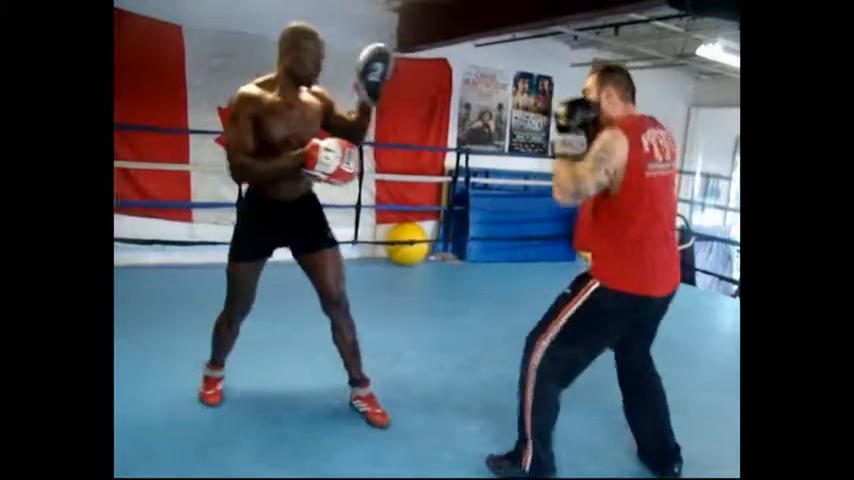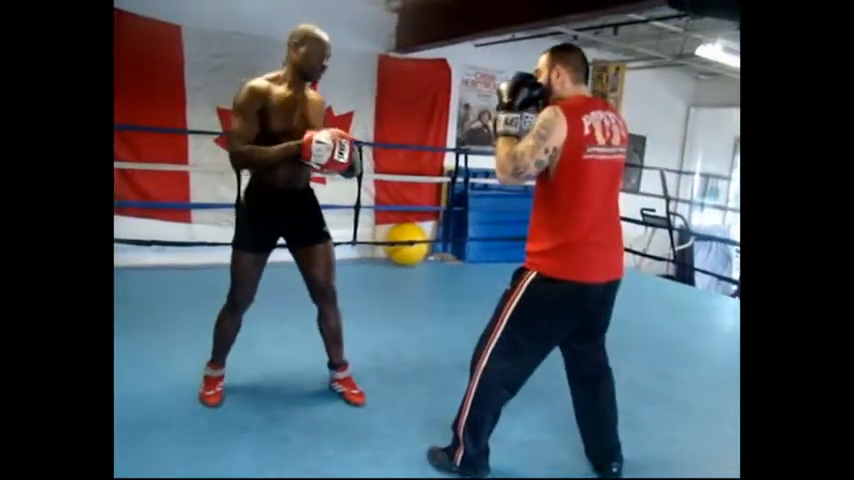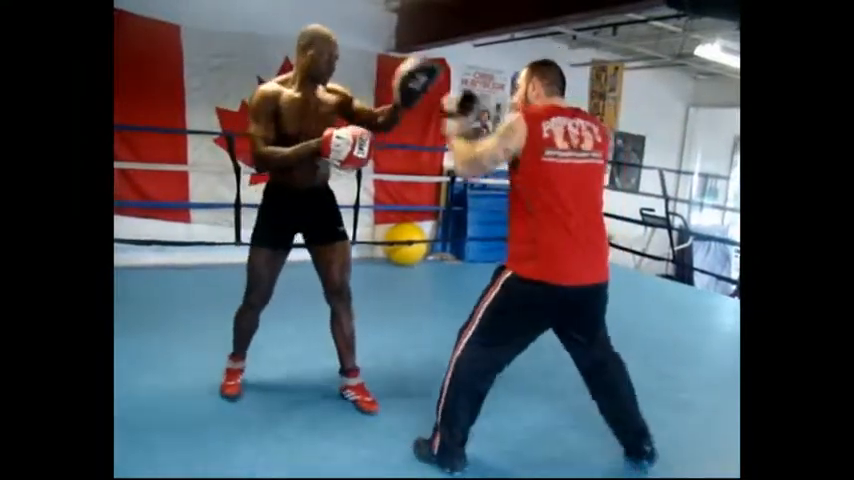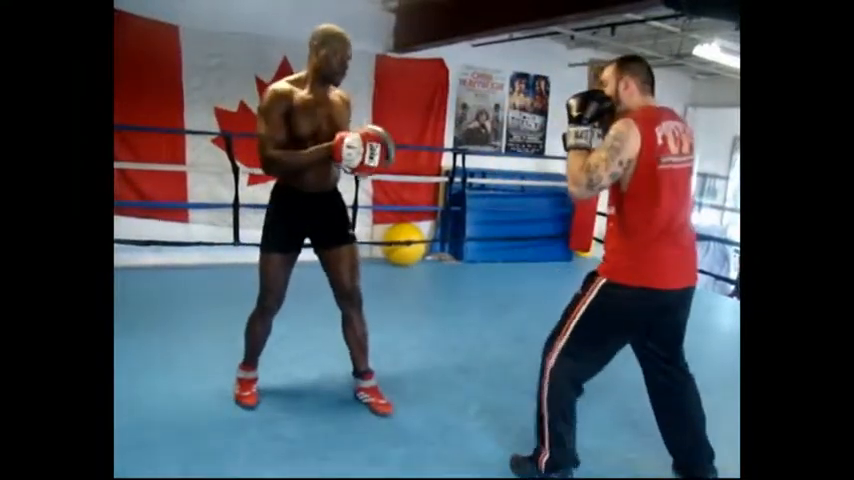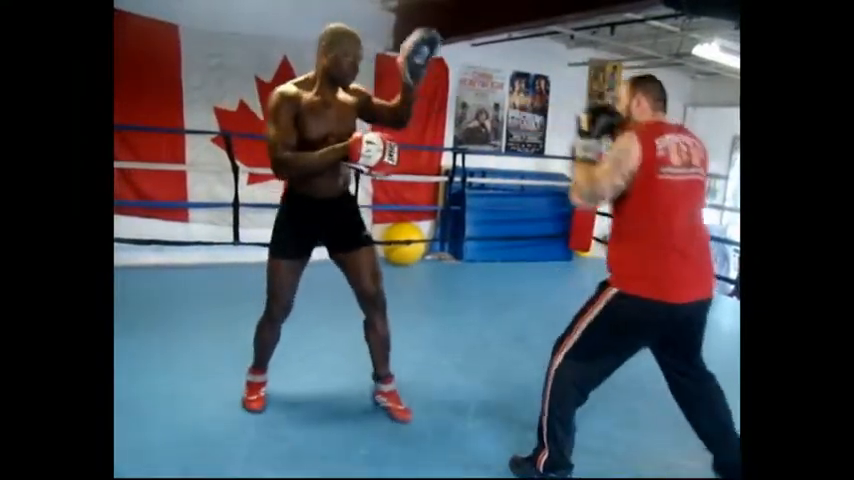
dt=1s
person 1, frame 1
left shoulder: (615, 137)
right shoulder: (659, 134)
left elbow: (568, 194)
left wrist: (567, 137)
right wrist: (588, 139)
left hip: (618, 281)
right hip: (662, 280)
left knee: (542, 357)
right knee: (636, 363)
person 1, frame 2
left shoulder: (559, 116)
right shoulder: (614, 120)
left elbow: (510, 171)
left wrist: (509, 114)
left hip: (558, 271)
right hip: (605, 271)
left knee: (498, 360)
right knee: (590, 363)
person 1, frame 3
left shoulder: (523, 123)
right shoulder: (593, 129)
left elbow: (467, 164)
left wrist: (453, 119)
left hip: (535, 273)
right hip: (591, 274)
left knee: (474, 353)
right knee: (599, 358)
left ankle: (446, 447)
right ankle: (639, 444)
person 1, frame 4
left shoulder: (631, 128)
right shoulder: (678, 127)
left elbow: (581, 186)
left wrist: (579, 129)
right wrist: (602, 126)
left hip: (632, 279)
right hip: (679, 277)
left knee: (563, 359)
right knee: (670, 369)
person 1, frame 5
left shoulder: (633, 142)
right shoulder: (691, 143)
left elbow: (584, 196)
left wrist: (588, 142)
left hip: (643, 291)
right hip: (696, 288)
left knee: (568, 362)
right knee: (691, 374)
person 2, frame 1
left shoulder: (318, 100)
right shoulder: (250, 99)
left elbow: (353, 135)
right elbow: (239, 168)
left wrist: (367, 100)
right wrist: (303, 159)
left hip: (305, 210)
right hip: (260, 212)
left knee: (338, 304)
right knee: (237, 308)
left ankle: (359, 388)
right ankle: (214, 371)
person 2, frame 2
left shoulder: (316, 99)
right shoulder: (257, 93)
right elbow: (239, 155)
left wrist: (338, 157)
right wrist: (297, 148)
left hip: (302, 202)
right hip: (261, 202)
left knee: (326, 293)
right knee: (239, 300)
left ankle: (339, 372)
right ankle: (214, 371)
person 2, frame 3
left shoulder: (336, 96)
right shoulder: (270, 95)
left elbow: (379, 122)
right elbow: (260, 158)
left wrist: (404, 99)
right wrist: (316, 146)
left hip: (321, 200)
right hip: (280, 201)
left knee: (340, 293)
right knee: (256, 296)
left ankle: (351, 378)
right ankle: (236, 363)
person 2, frame 4
left shoulder: (342, 101)
right shoulder: (281, 95)
right elbow: (270, 161)
left wrist: (364, 143)
right wrist: (329, 149)
left hip: (330, 204)
right hip: (289, 205)
left knee: (351, 297)
right knee: (269, 303)
left ankle: (364, 381)
right ankle: (247, 374)
person 2, frame 5
left shoulder: (353, 97)
right shoulder: (287, 98)
left elbow: (397, 118)
right elbow: (281, 164)
left wrist: (411, 82)
right wrist: (345, 150)
left hip: (342, 209)
right hip: (299, 212)
left knee: (374, 300)
right knee: (278, 309)
left ankle: (384, 385)
right ankle: (257, 378)
